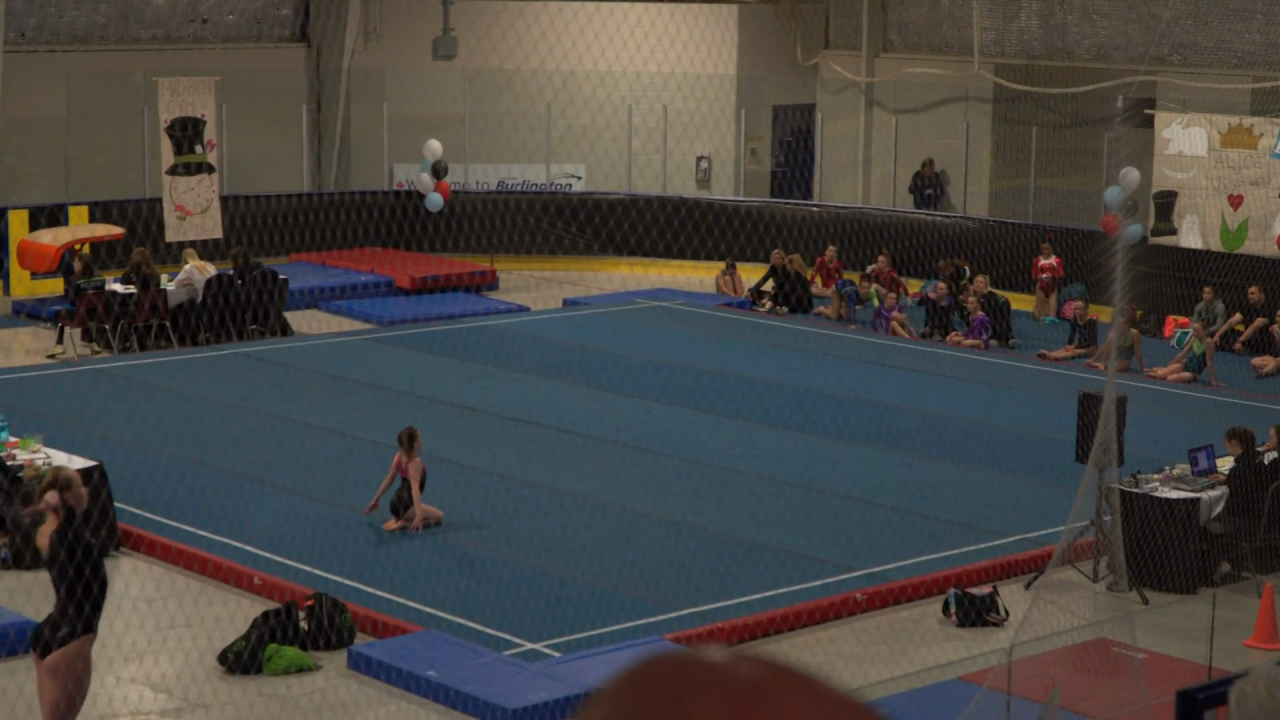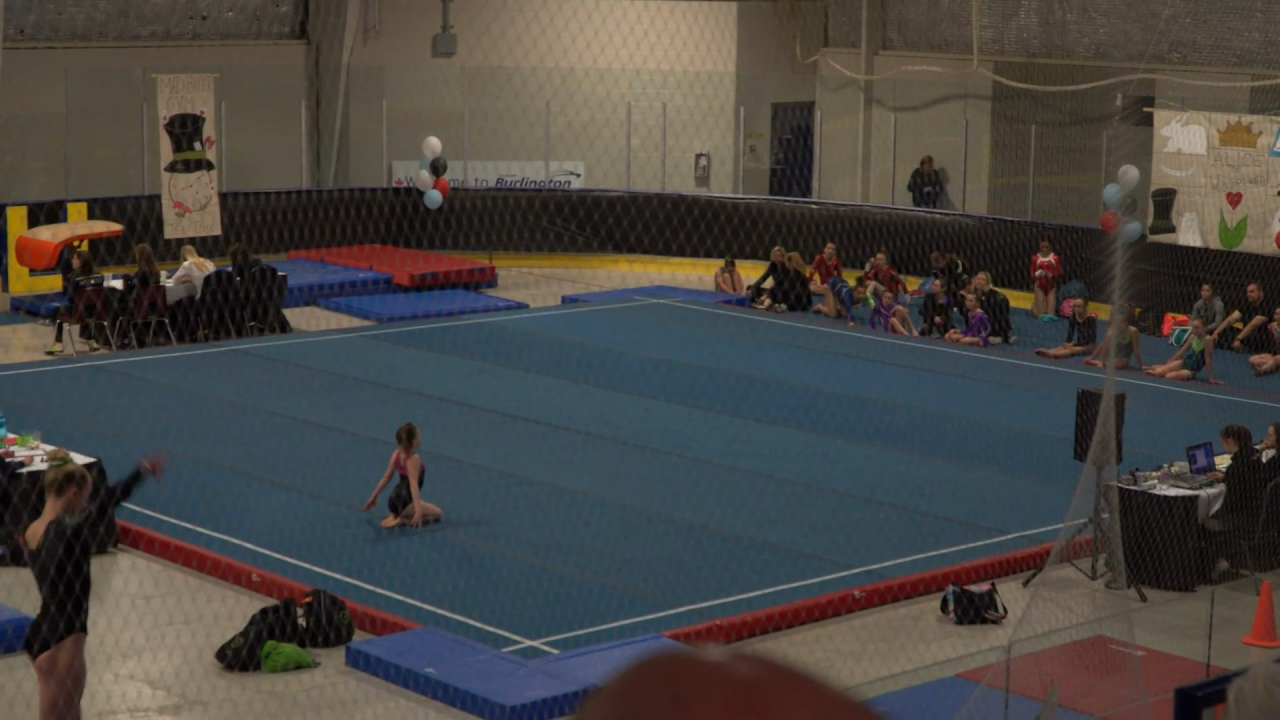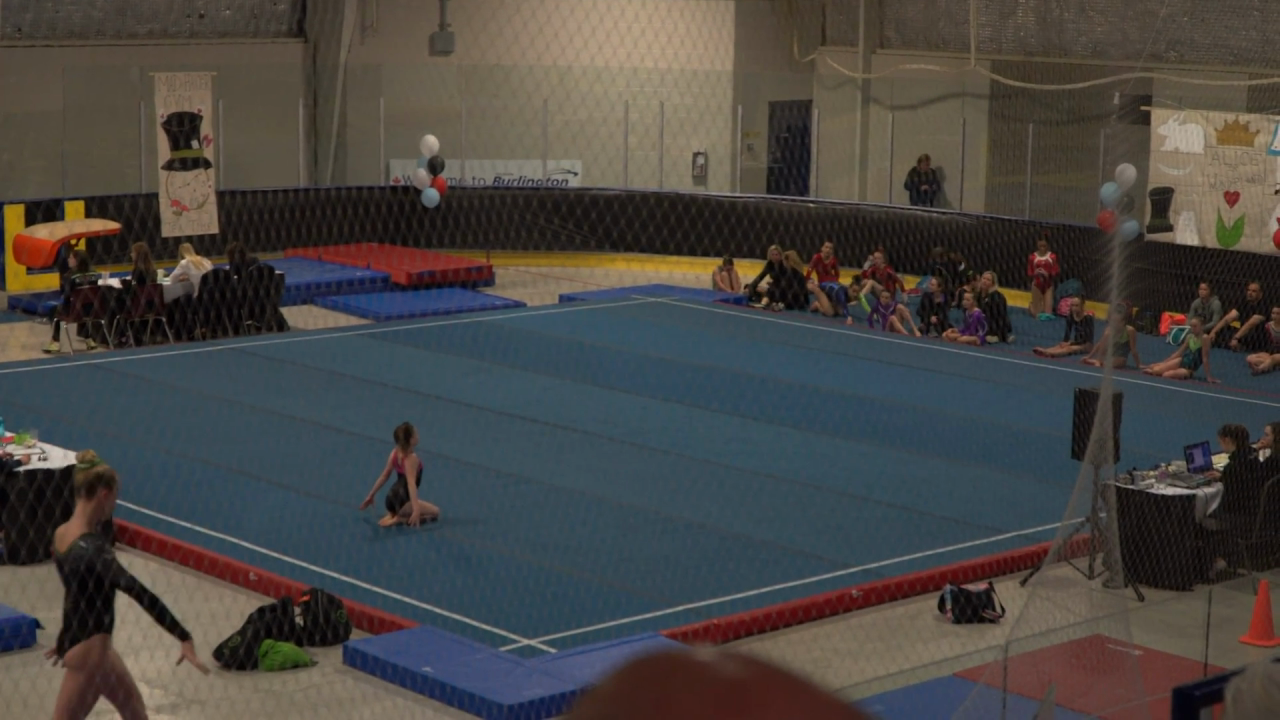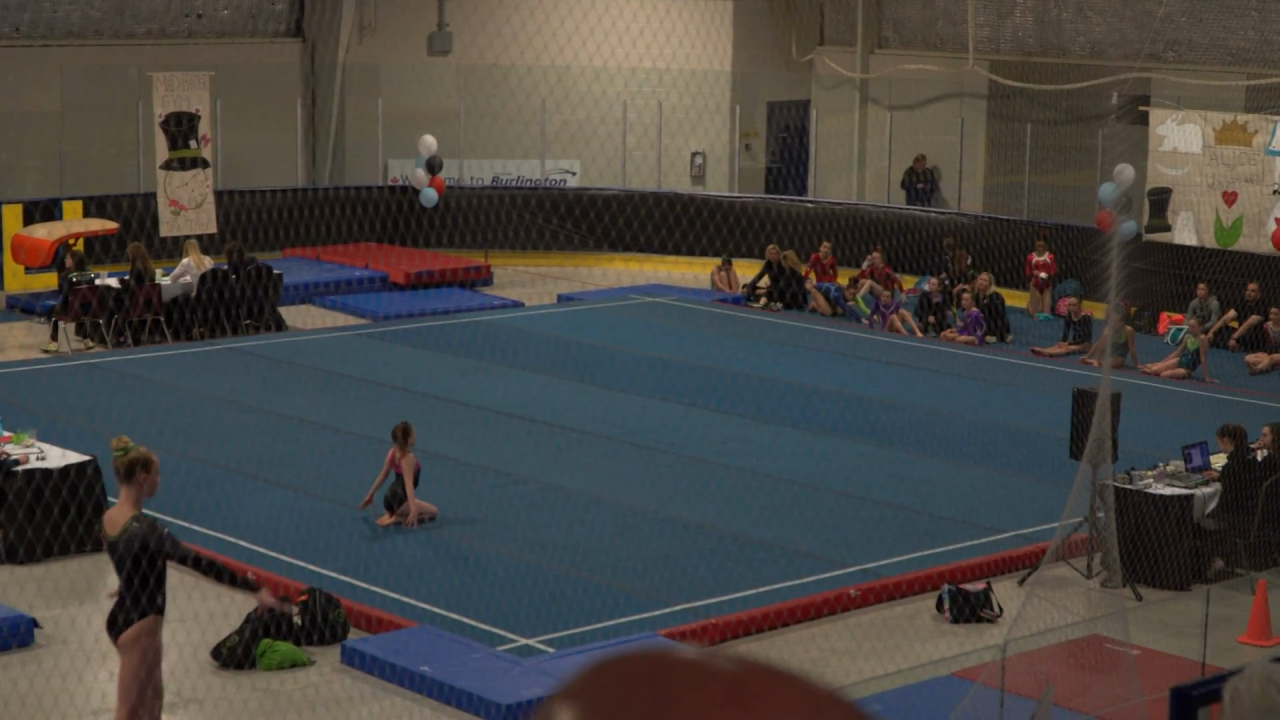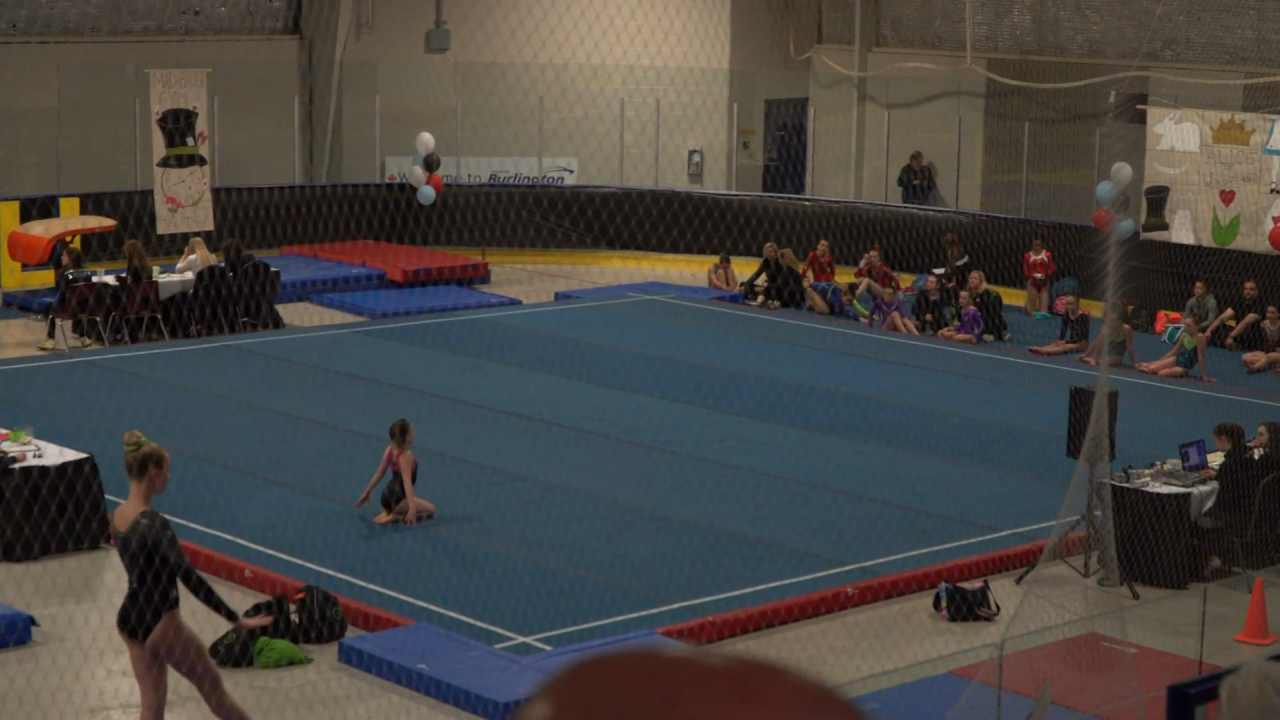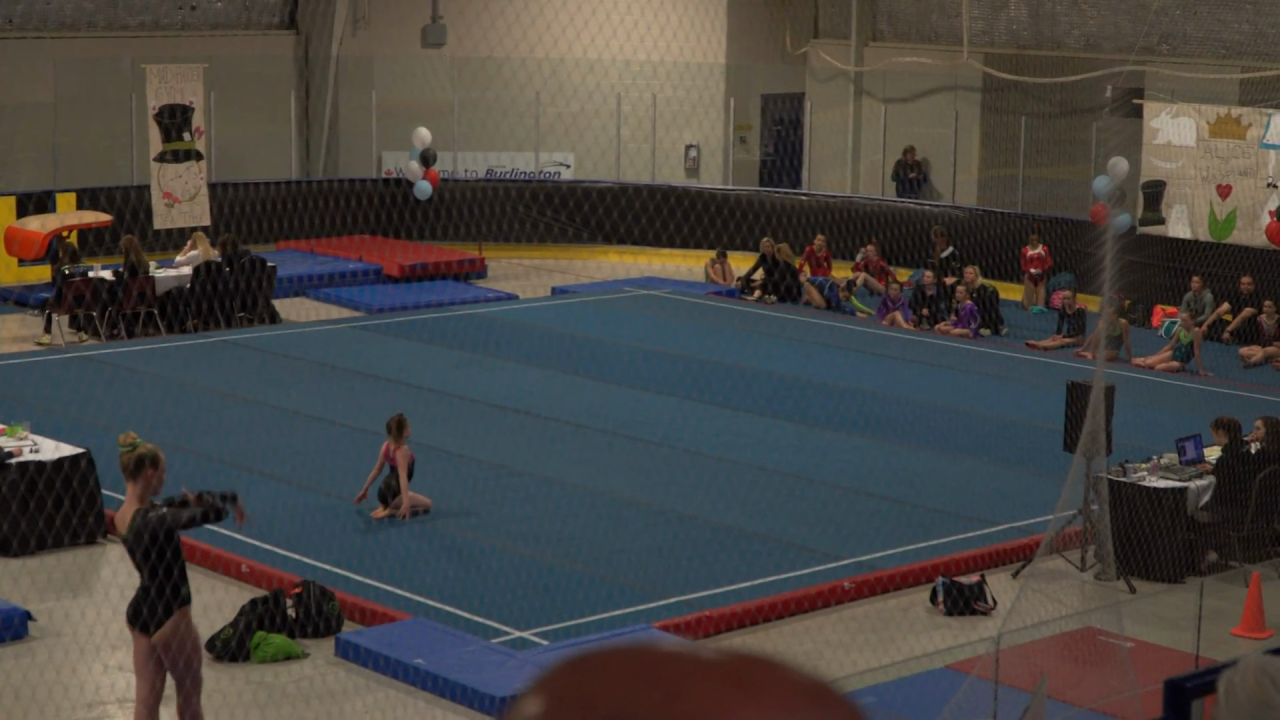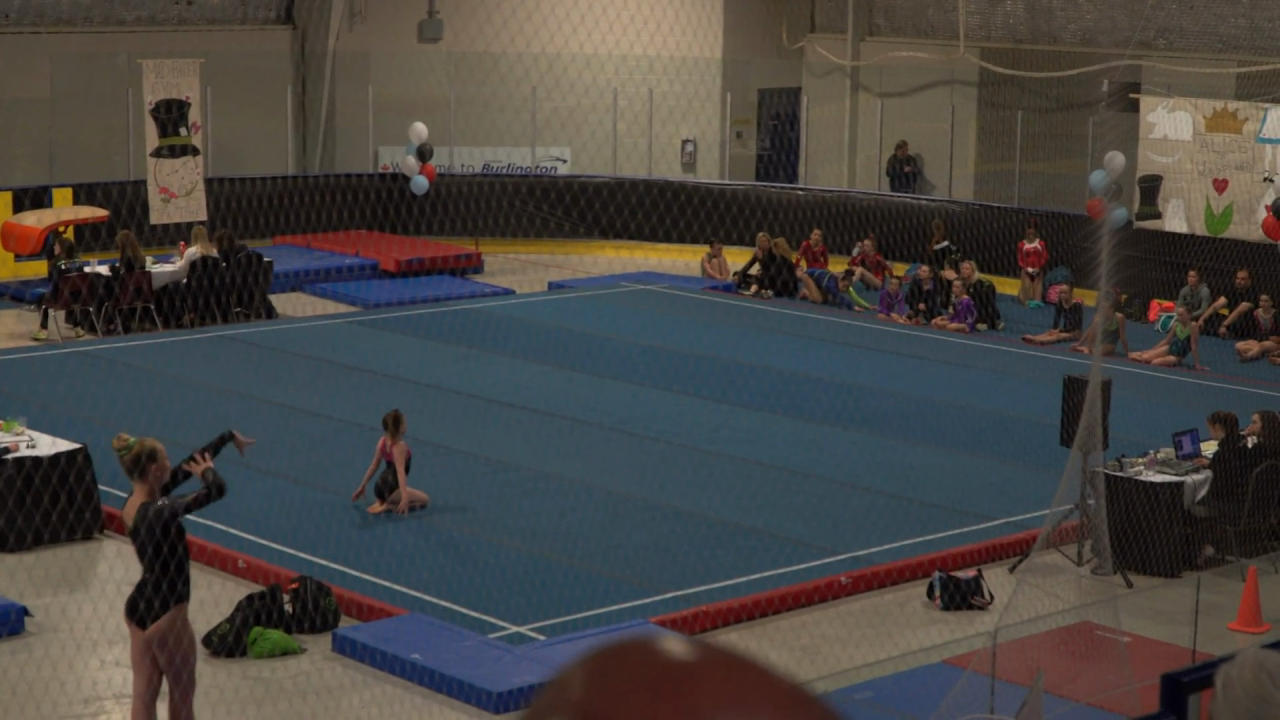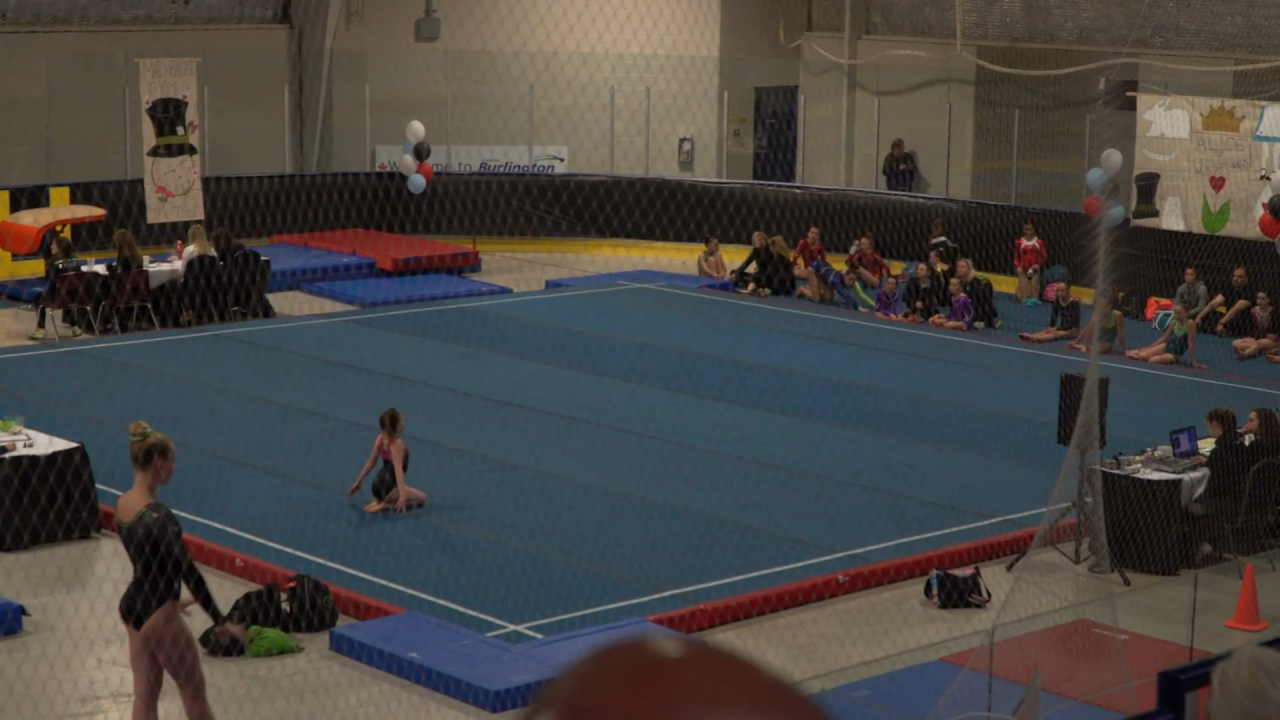
dt=0.4s
person 1, frame 1
left shoulder: (47, 534)
right shoulder: (66, 534)
right elbow: (68, 516)
right wrist: (55, 501)
left hip: (49, 637)
right hip: (70, 645)
person 1, frame 2
left shoulder: (31, 532)
right shoulder: (62, 530)
right elbow: (105, 502)
right wrist: (142, 471)
left hip: (41, 637)
right hip: (61, 645)
person 1, frame 3
left shoulder: (63, 535)
right shoulder: (91, 548)
right elbow: (138, 593)
right wrist: (185, 638)
left hip: (87, 640)
right hip: (89, 647)
person 1, frame 4
left shoulder: (110, 518)
right shoulder: (143, 528)
right elbow: (198, 562)
right wrist: (255, 588)
left hip: (122, 620)
right hip: (140, 628)
person 1, frame 5
left shoulder: (120, 515)
right shoulder: (153, 524)
right elbow: (188, 576)
right wrist: (235, 618)
left hip: (129, 619)
right hip: (160, 623)
right knee: (213, 689)
person 1, frame 6
left shoulder: (125, 513)
right shoulder: (152, 520)
left elbow: (182, 503)
right elbow: (212, 513)
left wrist: (231, 498)
right wrist: (229, 504)
left hip: (139, 614)
right hip: (170, 618)
right knee: (189, 695)
person 1, frame 7
left shoulder: (135, 503)
right shoulder: (158, 512)
left elbow: (187, 468)
right elbow: (215, 489)
left wrist: (228, 438)
right wrist: (207, 470)
left hip: (138, 608)
right hip: (166, 614)
left knee: (144, 696)
right knee: (182, 694)
person 1, frame 8
left shoulder: (124, 504)
right shoulder: (158, 516)
right elbow: (187, 571)
right wrist: (220, 621)
left hip: (132, 606)
right hip: (158, 614)
left knee: (145, 694)
right knee: (193, 688)
